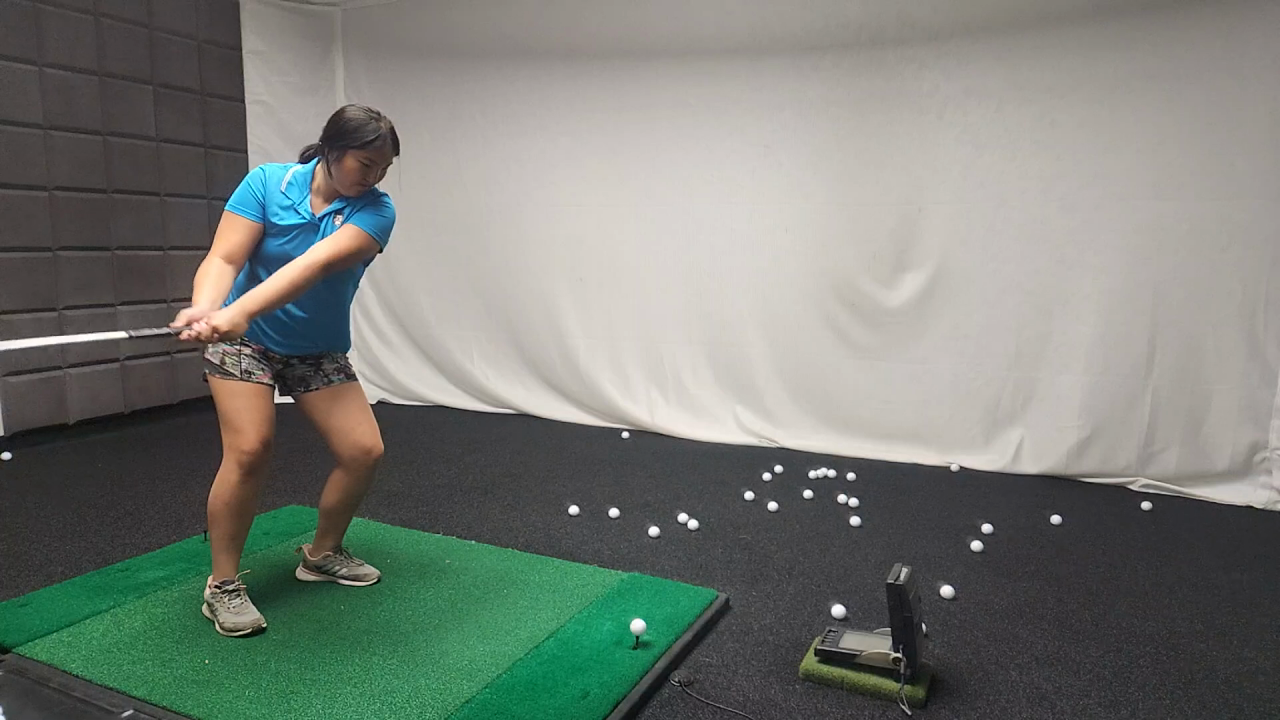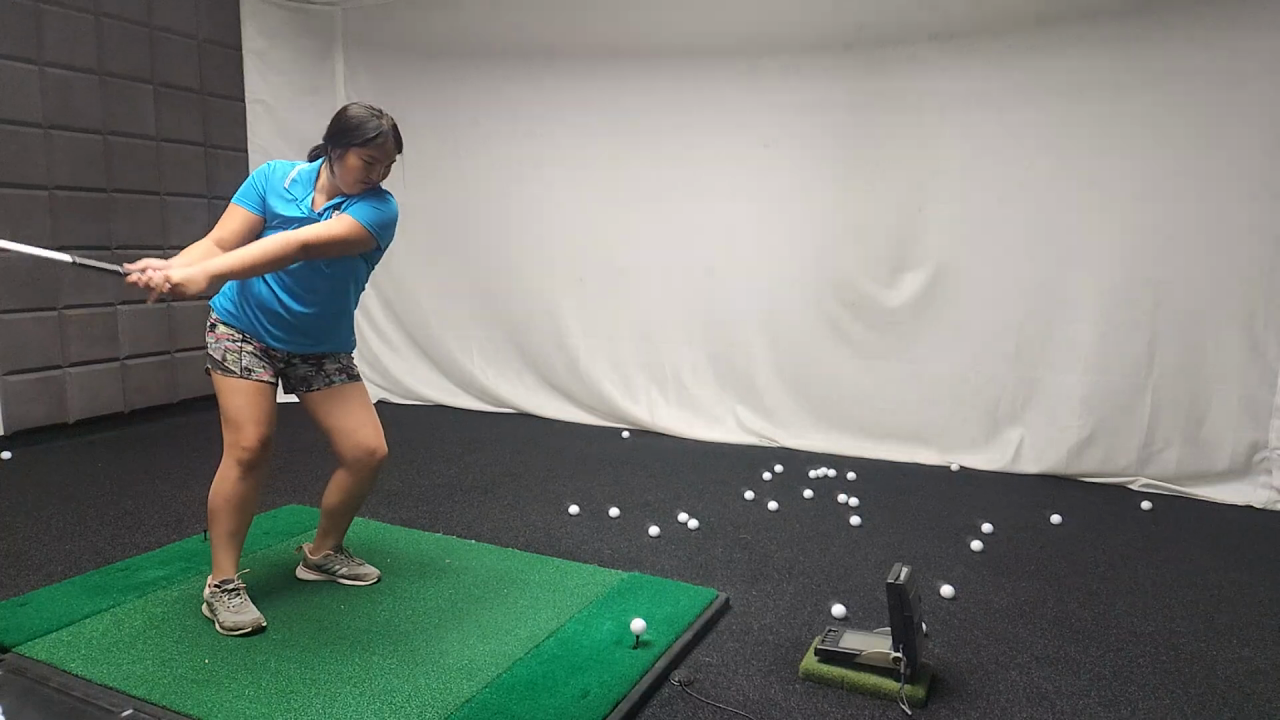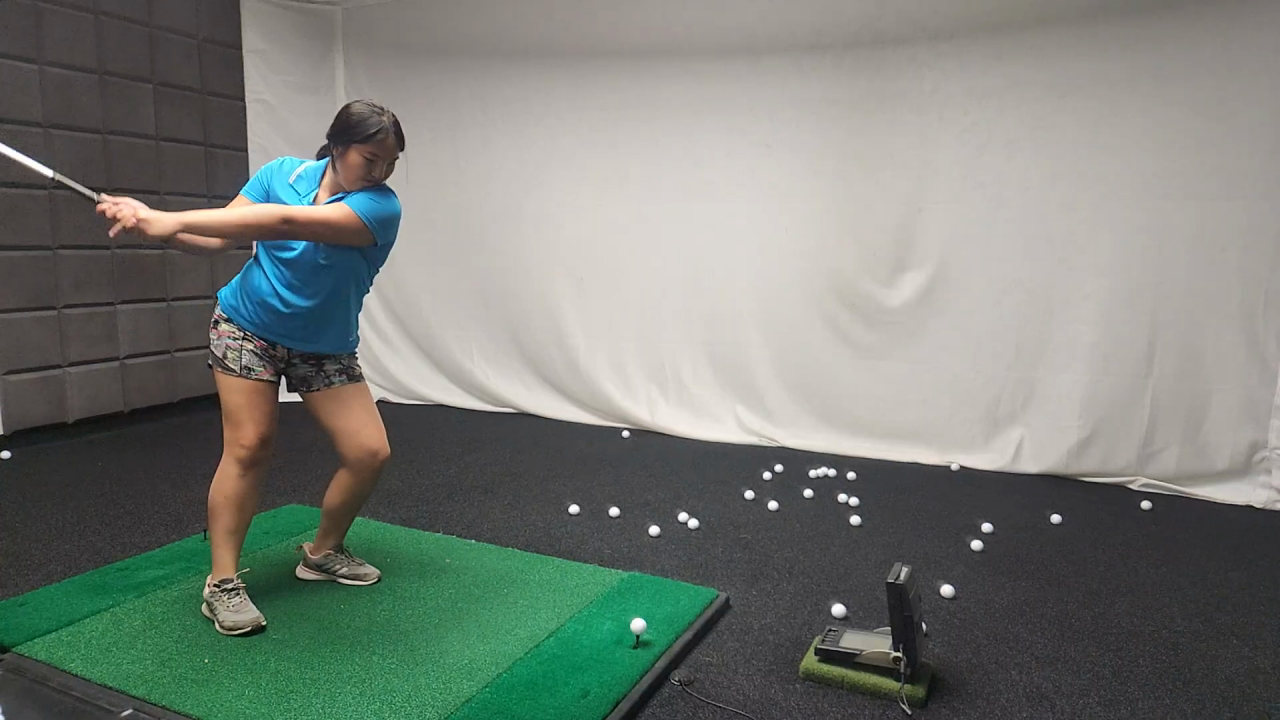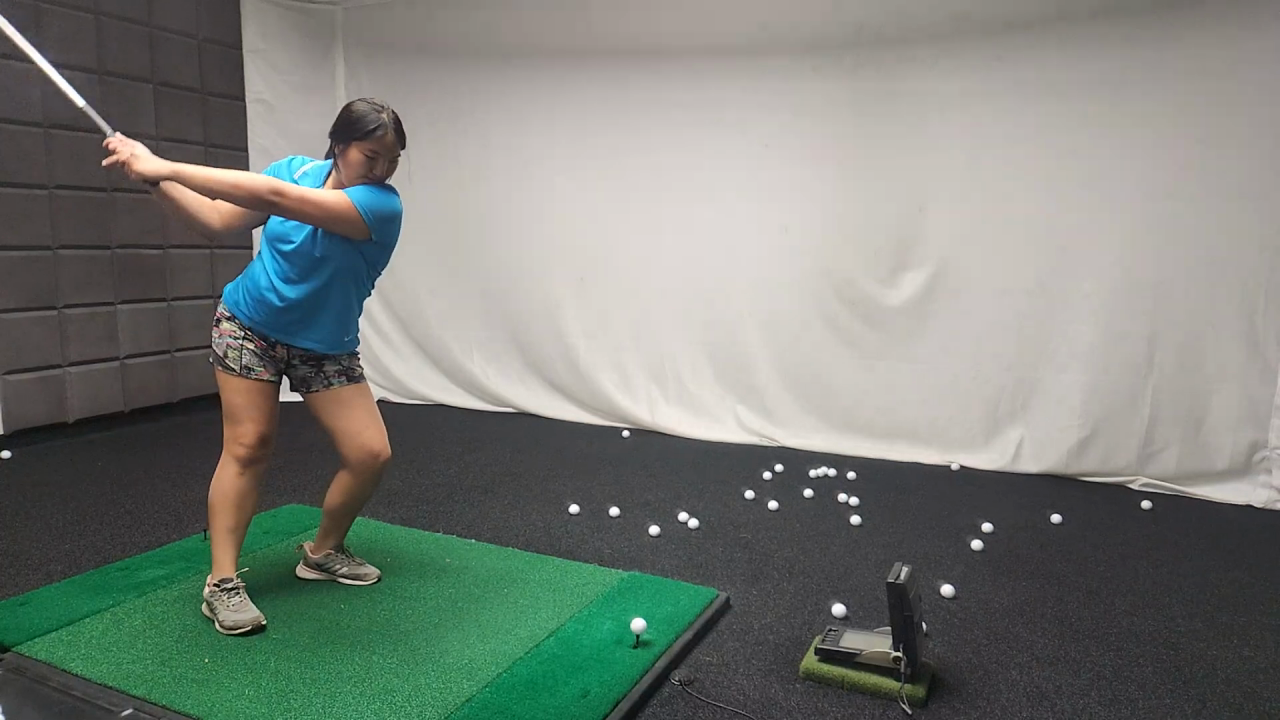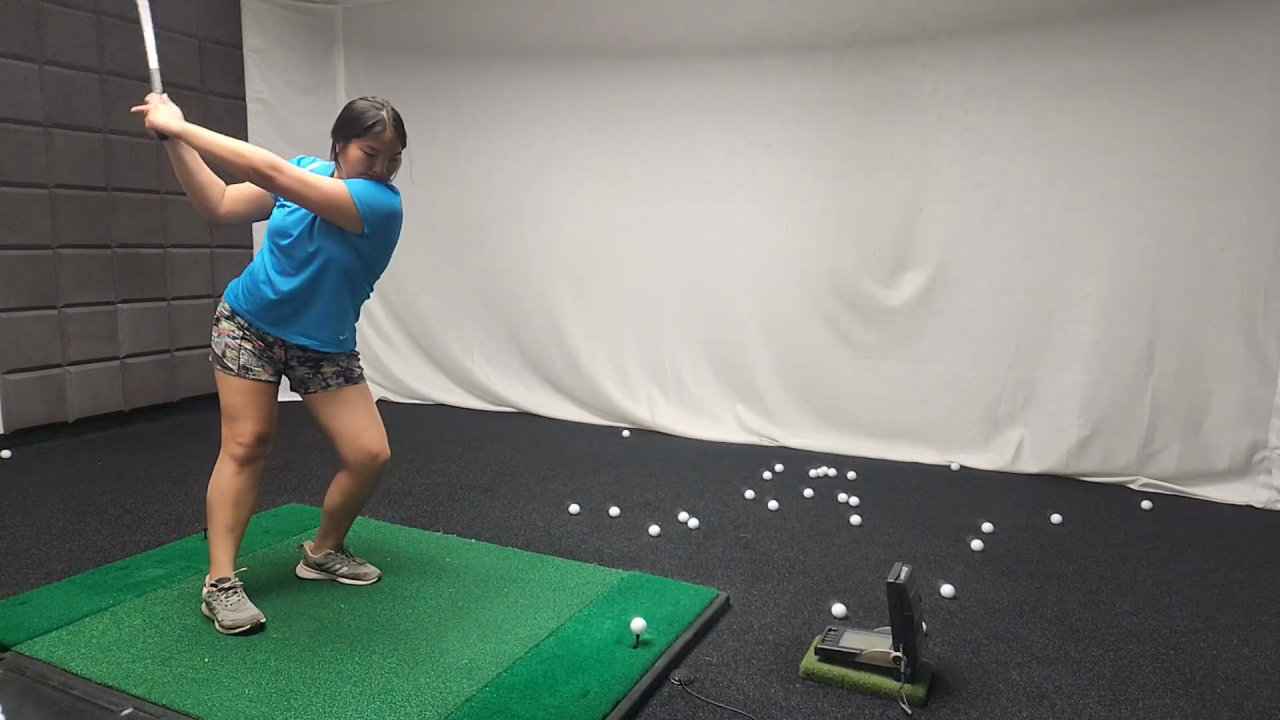
dt=0.5s
person 1, frame 1
left shoulder: (376, 211)
right shoulder: (266, 182)
left elbow: (316, 264)
right elbow: (224, 258)
left wrist: (237, 312)
right wrist: (204, 309)
left hip: (320, 349)
right hip: (244, 339)
left knee: (364, 450)
right knee: (248, 450)
left ankle: (321, 553)
right ankle: (222, 584)
person 1, frame 2
left shoulder: (379, 209)
right shoulder: (273, 177)
left elbow: (299, 245)
right elbow: (218, 242)
left wrist: (206, 274)
right wrist: (171, 268)
left hip: (323, 348)
right hip: (244, 328)
left knee: (367, 451)
right knee: (248, 448)
left ankle: (322, 553)
right ankle: (222, 583)
person 1, frame 3
left shoulder: (381, 207)
right shoulder: (283, 172)
left elbow: (284, 222)
right elbow: (215, 237)
left wrist: (172, 219)
right wrist: (155, 223)
left hip: (325, 347)
right hip: (246, 326)
left knee: (369, 452)
right knee: (247, 447)
left ankle: (322, 552)
right ankle: (222, 583)
person 1, frame 4
left shoulder: (383, 205)
right shoulder: (295, 168)
left elbow: (274, 196)
right elbow: (217, 220)
left wrist: (165, 167)
right wrist: (156, 178)
left hip: (326, 346)
right hip: (248, 325)
left knee: (371, 454)
right knee: (248, 446)
left ankle: (323, 551)
right ankle: (222, 582)
person 1, frame 5
left shoulder: (383, 204)
right shoulder: (306, 170)
left elbow: (269, 170)
right elbow: (218, 205)
left wrist: (178, 125)
right wrist: (173, 140)
left hip: (325, 347)
right hip: (248, 324)
left knee: (370, 454)
right knee: (246, 445)
left ankle: (323, 551)
right ankle: (220, 581)
